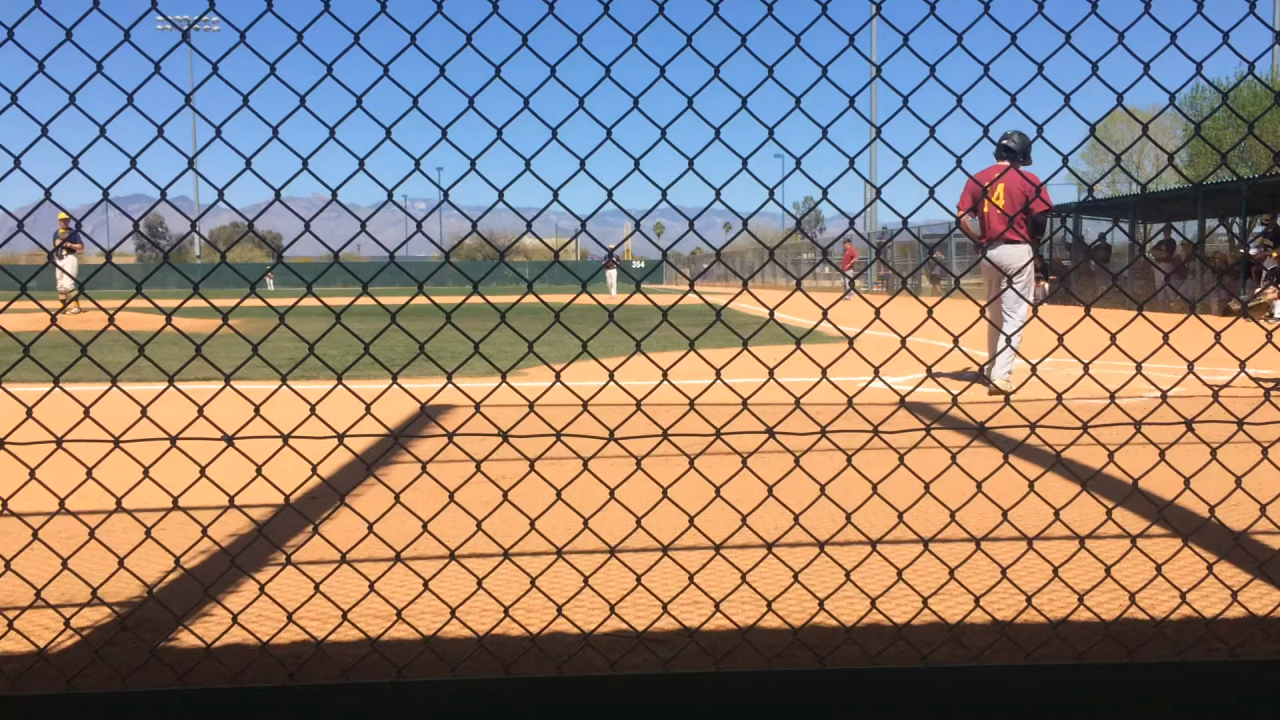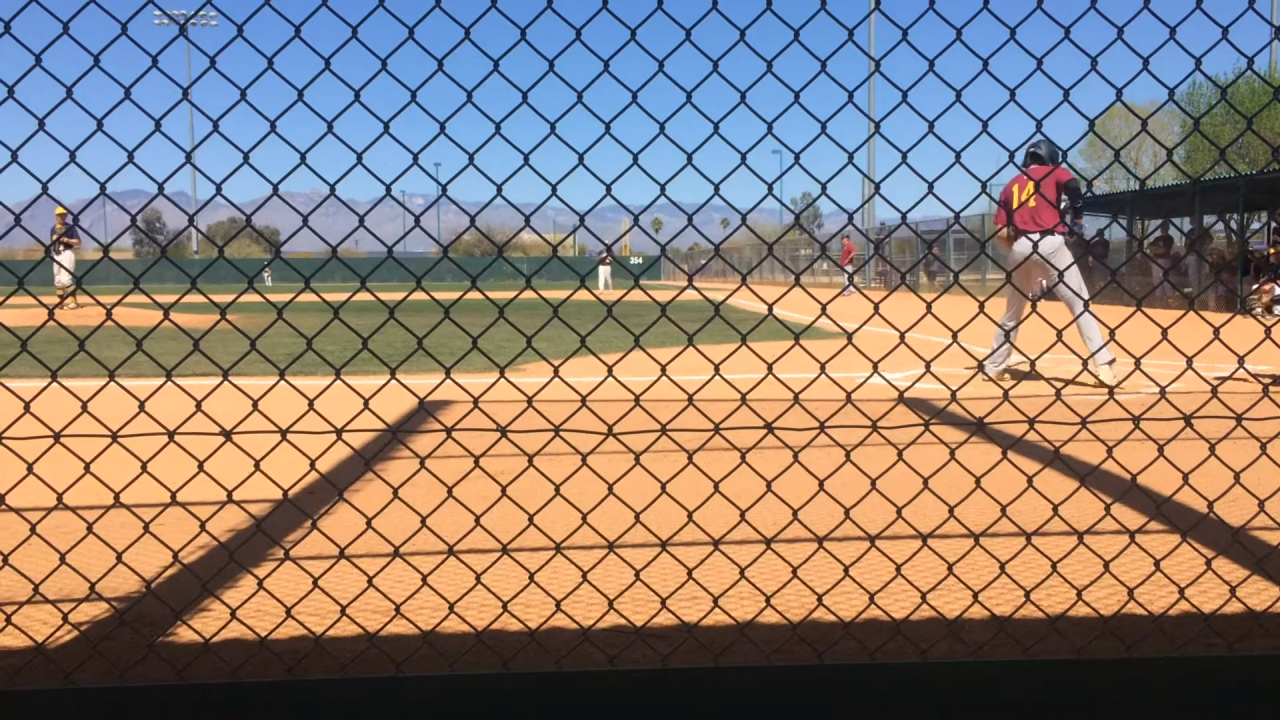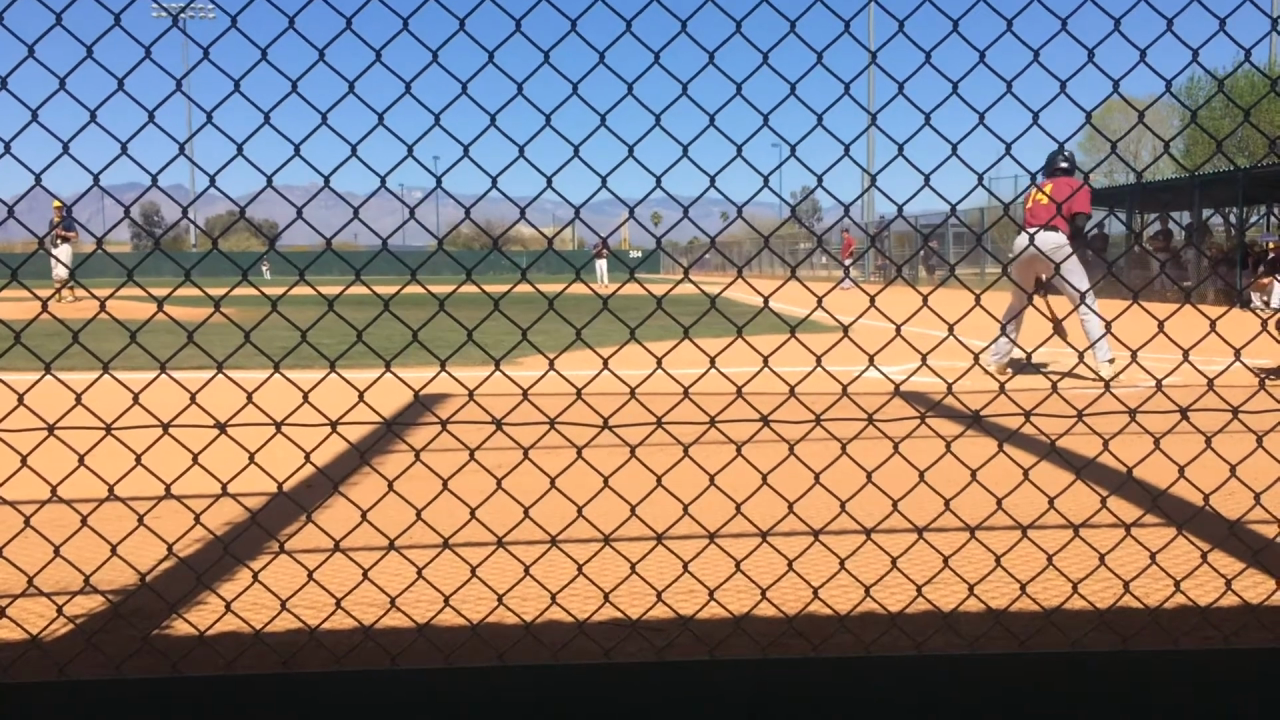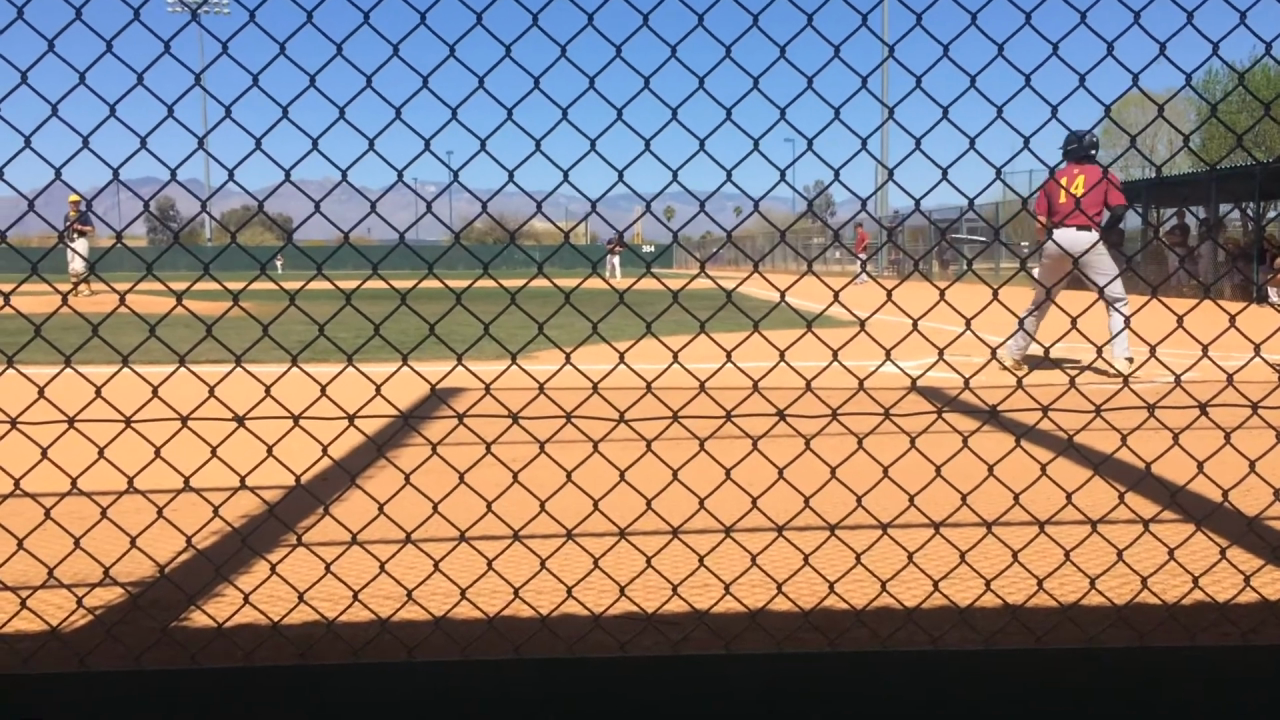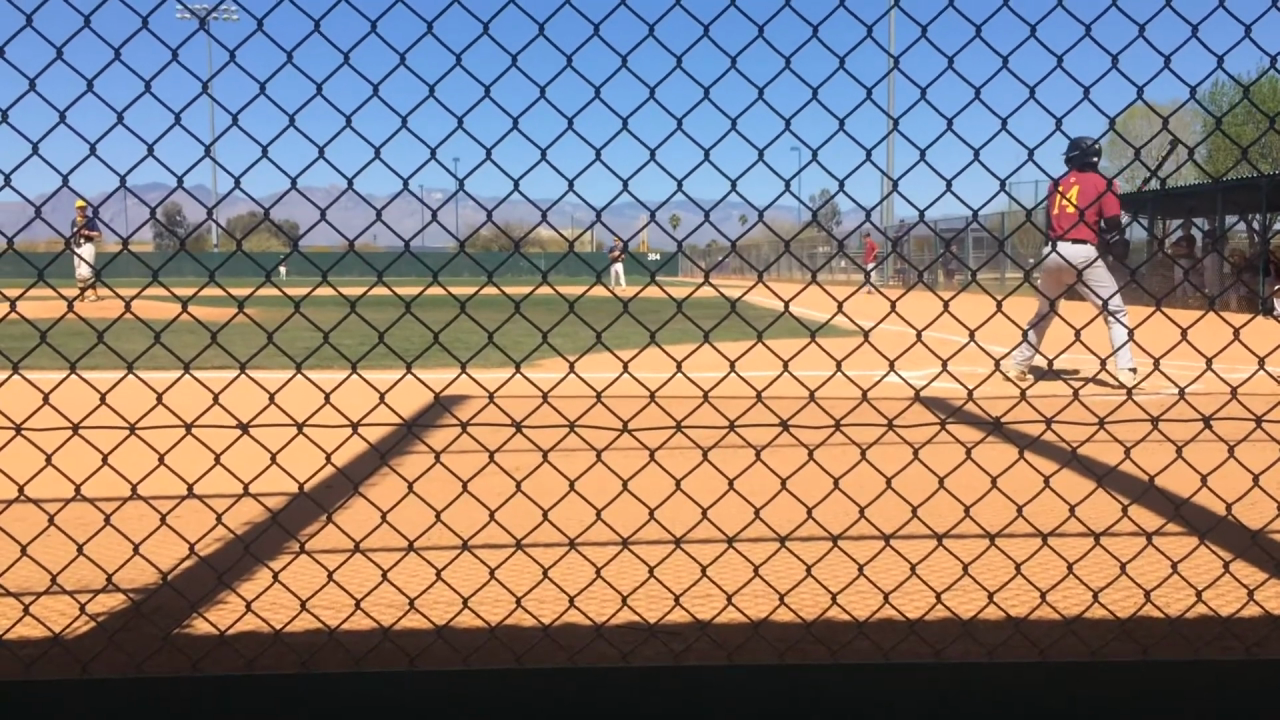
dt=0.7s
person 1, frame 1
left shoulder: (977, 179)
right shoulder: (1028, 179)
left elbow: (961, 217)
right elbow: (1040, 219)
left wrist: (978, 241)
right wrist: (1033, 240)
left hip: (990, 253)
right hip: (1018, 252)
left knee: (995, 315)
right knee: (1014, 317)
left ankle: (994, 370)
right ankle: (1000, 375)
person 1, frame 2
left shoulder: (1010, 186)
right shoulder: (1055, 172)
left elbow: (1002, 232)
right elbow: (1073, 186)
right wrist: (1076, 218)
left hip: (1020, 248)
right hip: (1050, 244)
left knee: (1013, 312)
right knee: (1082, 306)
left ankle: (993, 367)
right ankle: (1103, 367)
person 1, frame 3
left shoulder: (1034, 189)
right shoulder: (1077, 185)
right elbow: (1080, 223)
left wrist: (1036, 273)
right wrist: (1069, 243)
left hip: (1022, 242)
right hip: (1053, 241)
left knee: (1018, 303)
right knee: (1085, 301)
left ankle: (997, 361)
right ankle: (1104, 363)
person 1, frame 4
left shoulder: (1053, 178)
right shoulder: (1104, 175)
left elbow: (1041, 222)
right elbow: (1118, 212)
left wrist: (1047, 242)
right wrist: (1102, 231)
left hip: (1056, 240)
right hip: (1087, 239)
left knee: (1040, 301)
right knee: (1117, 300)
left ankle: (1013, 356)
right ankle: (1120, 360)
person 1, frame 5
left shoulder: (1057, 184)
right shoulder: (1102, 183)
right elbow: (1112, 222)
right wrist: (1119, 241)
left hip: (1053, 252)
right hip: (1082, 253)
left knee: (1044, 312)
right knee: (1115, 312)
left ankle: (1017, 367)
right ankle: (1125, 371)
